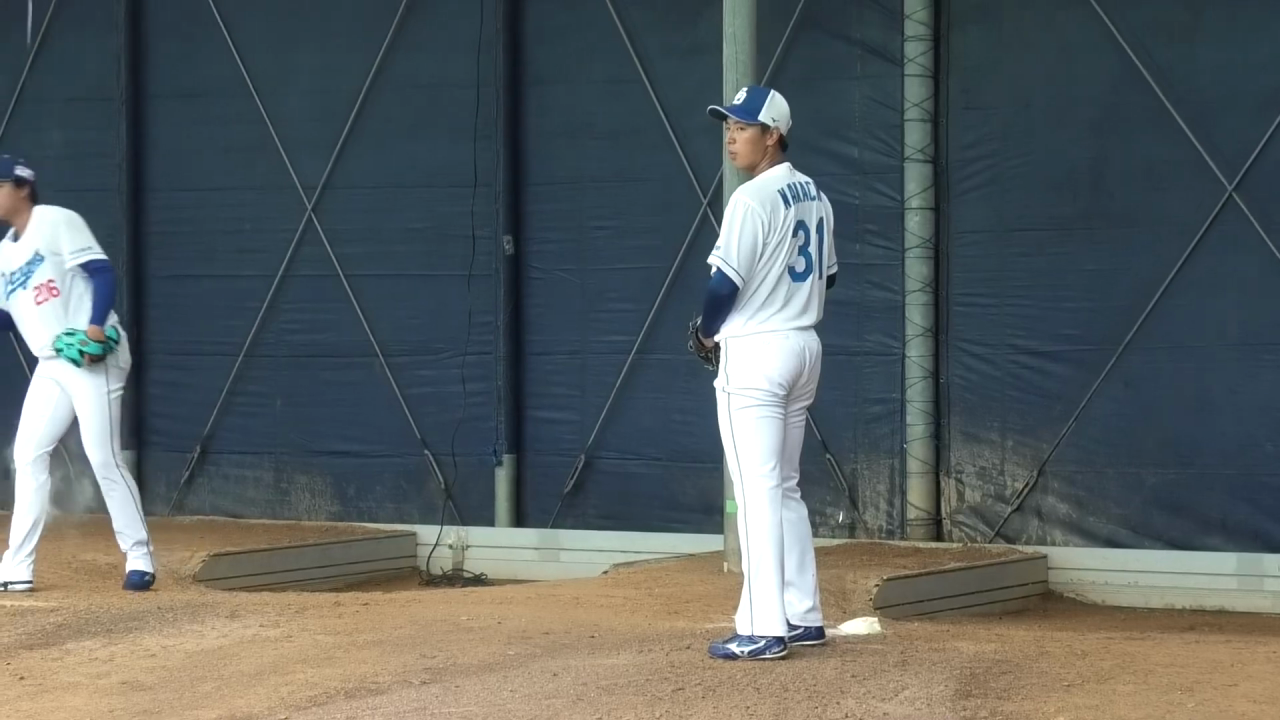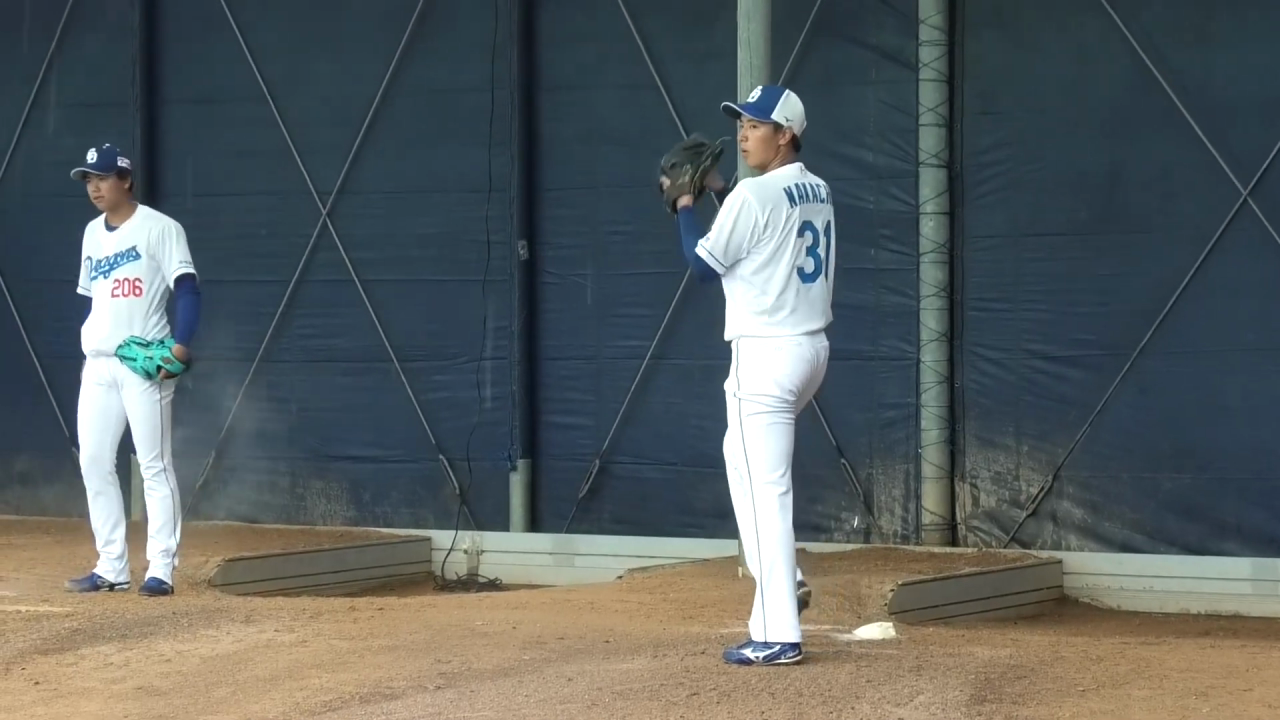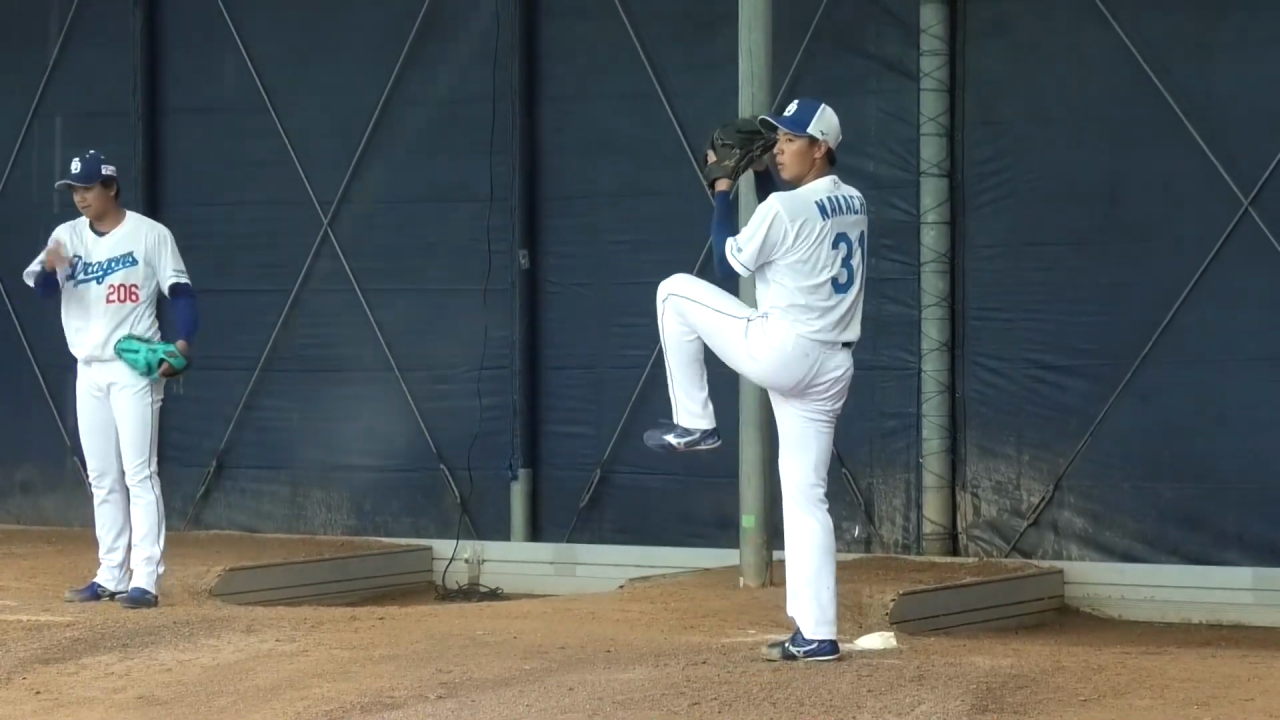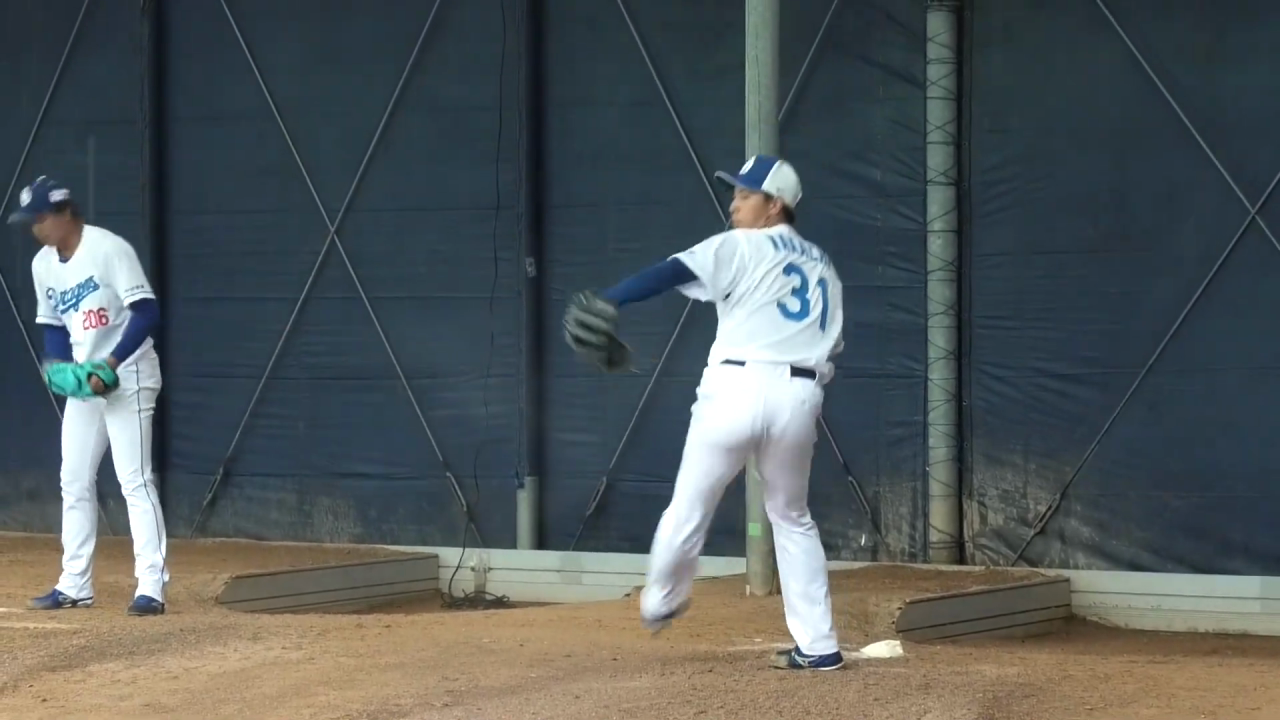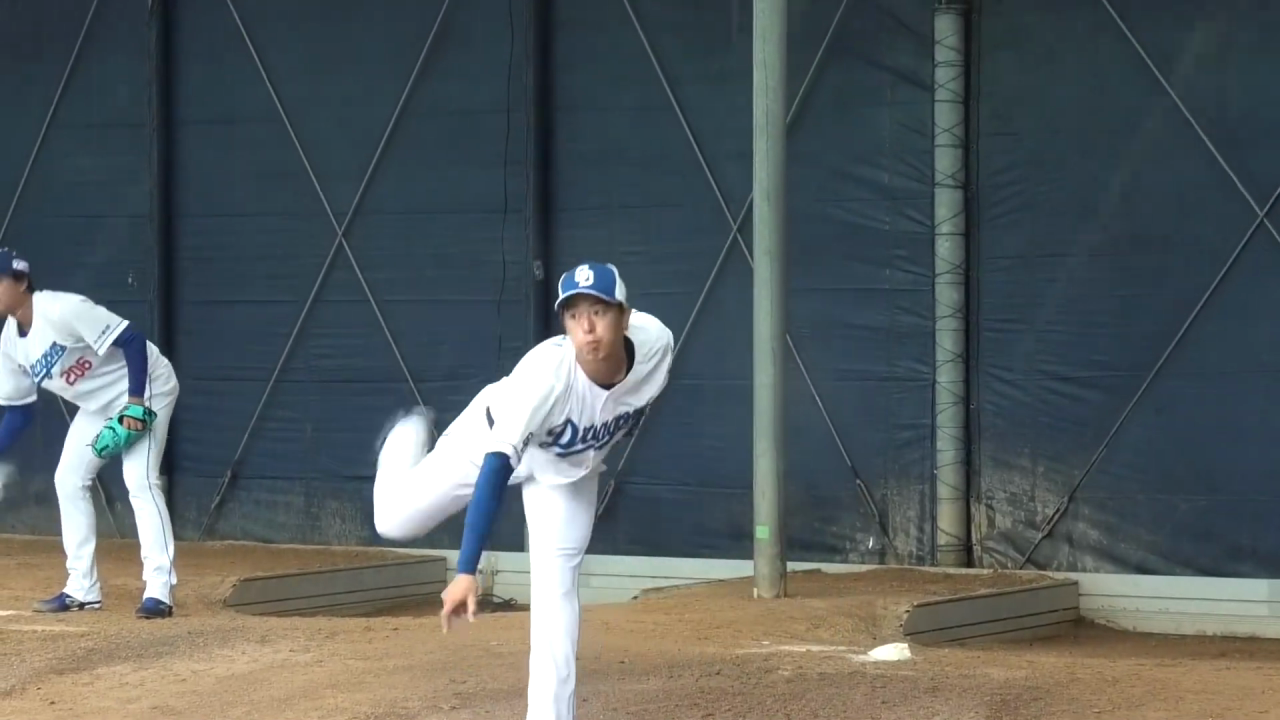
dt=1s
person 1, frame 1
left shoulder: (752, 198)
right shoulder: (814, 195)
left elbow: (724, 283)
right elbow: (828, 275)
left wrist: (706, 330)
left hip: (754, 354)
right hip: (803, 348)
left knee: (757, 492)
right knee: (783, 487)
left ankle: (764, 629)
right ankle: (803, 616)
person 1, frame 2
left shoulder: (755, 193)
right shoulder: (818, 192)
left elbow: (704, 266)
left wrist: (684, 206)
right wrist: (718, 195)
left hip: (765, 355)
right hip: (809, 348)
left knee: (765, 492)
right knee: (761, 475)
left ankle: (778, 634)
right ankle: (786, 582)
person 1, frame 3
left shoulder: (785, 207)
right shoulder: (854, 203)
left elbow: (729, 261)
left wrist: (723, 187)
right wrist: (760, 174)
left hip: (780, 349)
right hip: (832, 366)
left knee: (675, 291)
right knee: (806, 495)
left ankle: (694, 423)
right ankle: (816, 633)
person 1, frame 4
left shoulder: (738, 246)
right shoulder: (824, 267)
left elbow: (676, 272)
left wrist: (605, 299)
left hip: (736, 391)
right hip: (799, 398)
left knee: (689, 508)
right knee: (793, 520)
left ankle: (663, 600)
right ankle: (818, 645)
person 1, frame 5
left shoulder: (657, 343)
right shoulder: (542, 372)
right elbow: (495, 469)
right wrist: (466, 570)
left hip: (573, 469)
right hip: (494, 439)
left knee: (556, 588)
right knee: (394, 517)
right ankle: (410, 436)
person 2, frame 1
left shoulder: (57, 222)
left elbow: (102, 272)
left wrist: (98, 326)
left hip: (92, 357)
right hip: (52, 365)
left knee: (102, 458)
left ankle: (139, 558)
person 2, frame 2
left shoulder: (160, 228)
right shoulder: (92, 233)
left elbow: (187, 289)
left wrist: (181, 345)
right wrist: (83, 357)
right hip: (98, 365)
left knee: (154, 466)
right knee: (93, 463)
left ankle: (161, 569)
right ankle: (111, 567)
person 2, frame 3
left shoulder: (151, 234)
right shoulder: (66, 235)
left elbow: (181, 293)
right elbow: (42, 286)
left wrist: (183, 341)
right wrist: (49, 265)
left hip: (137, 369)
right hip: (89, 372)
left knee: (139, 474)
right knee: (101, 478)
left ankle: (145, 578)
right ankle: (111, 575)
person 2, frame 4
left shoulder: (109, 249)
right shoulder: (43, 264)
left elbow: (147, 313)
right elbow: (52, 325)
left wrist: (110, 363)
right wrist: (56, 363)
left hip: (127, 376)
right hip: (83, 380)
left knee: (134, 480)
right knee: (74, 482)
left ankle: (151, 587)
right ankle: (74, 585)
person 2, frame 5
left shoulder: (61, 310)
left elbow: (132, 338)
left wrist: (136, 402)
left hip: (146, 388)
right hip: (100, 401)
left knee: (139, 480)
right knee: (68, 481)
left ankle: (159, 591)
right ankle: (82, 589)
